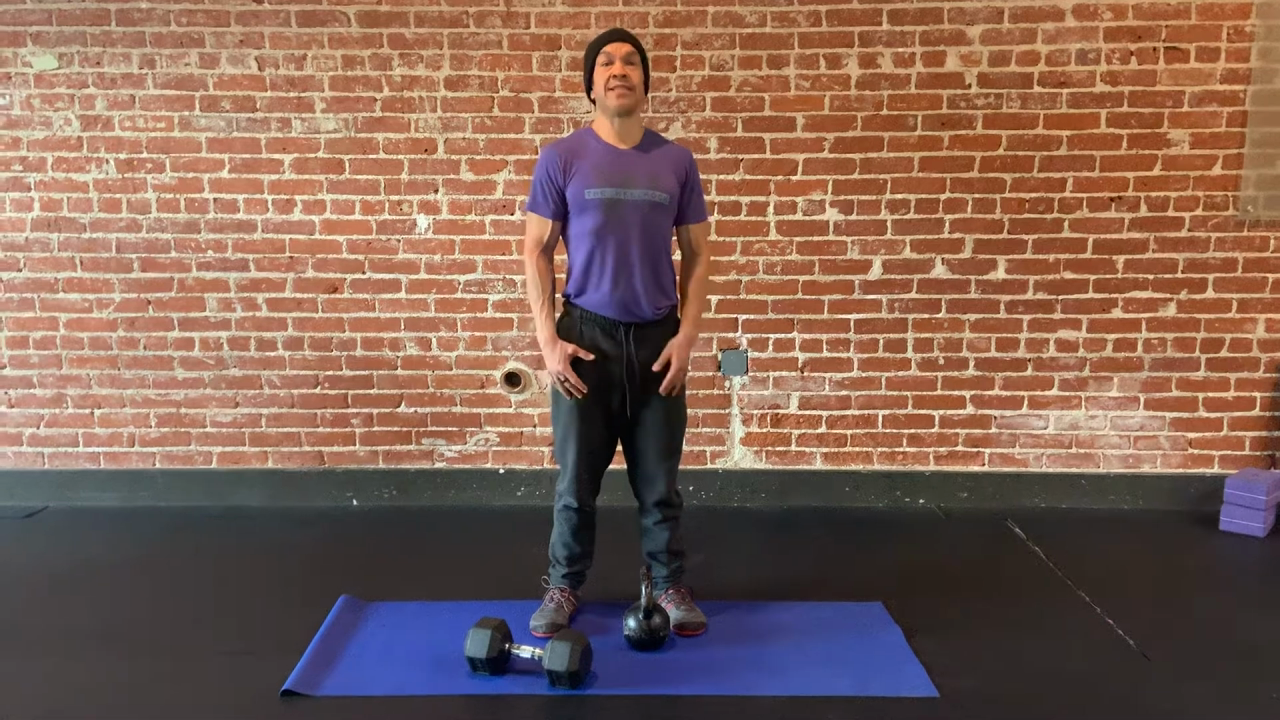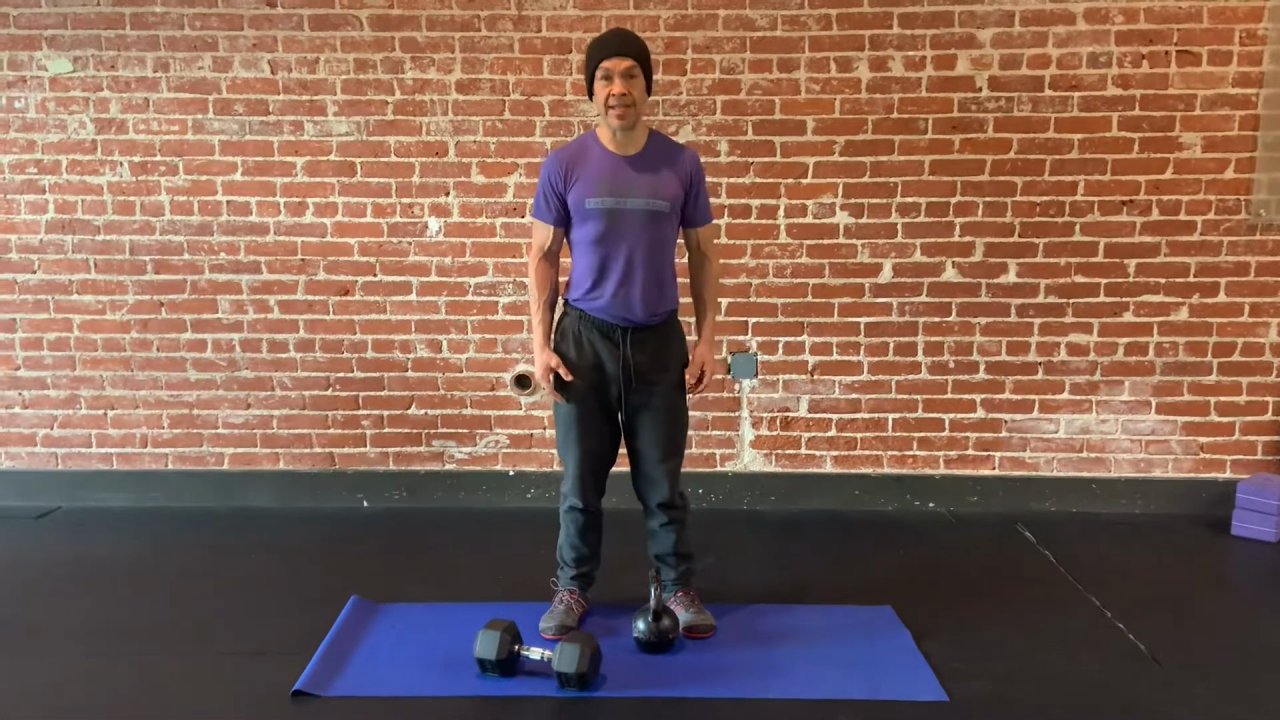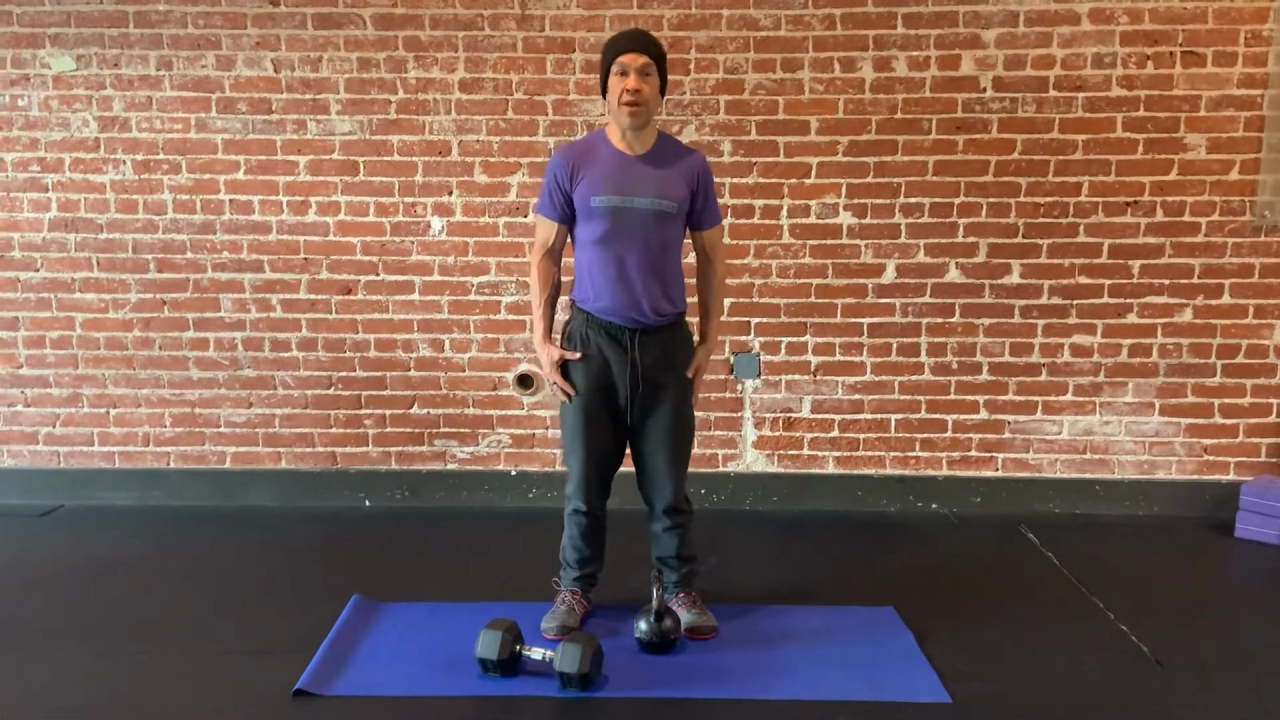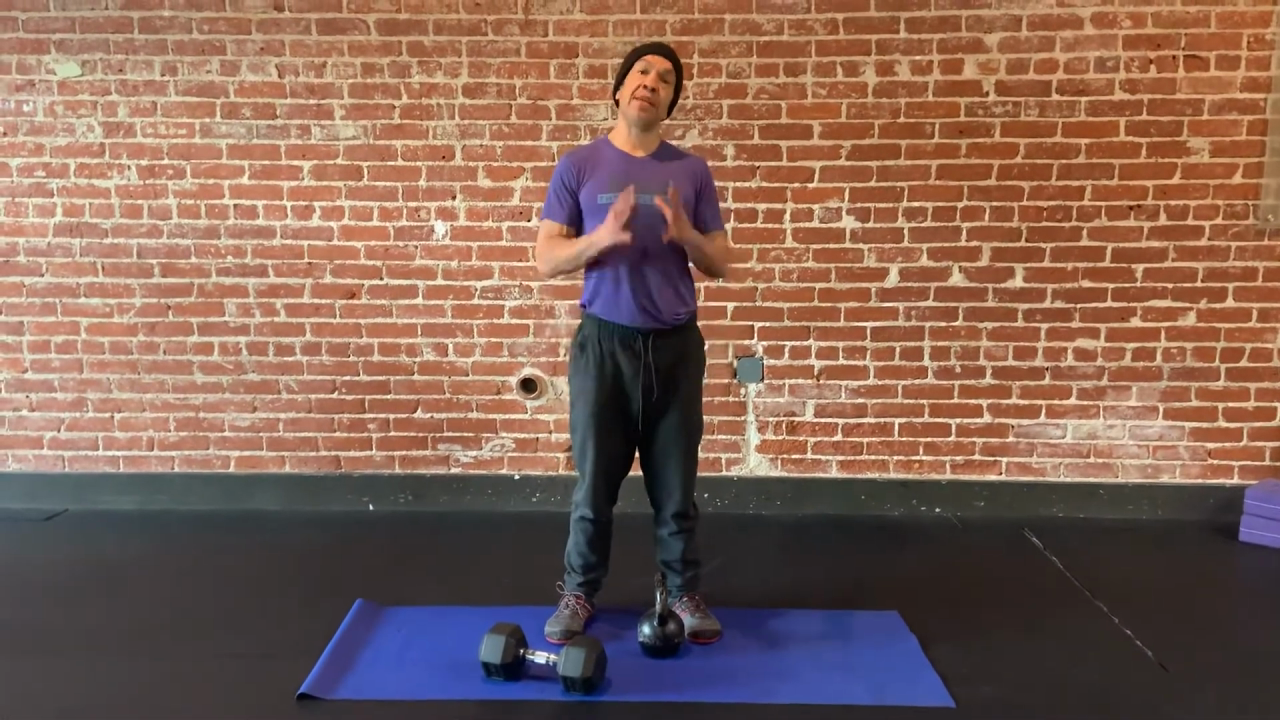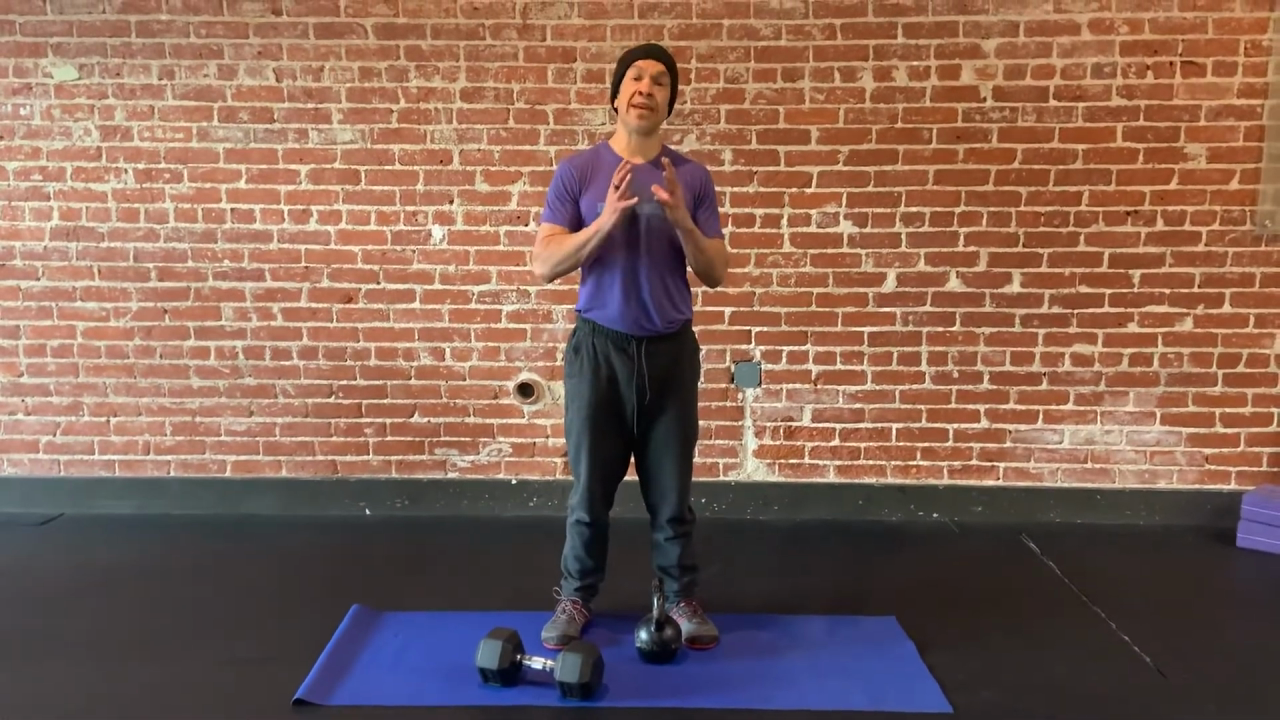
dt=1s
person 1, frame 1
left shoulder: (677, 160)
right shoulder: (562, 157)
left elbow: (696, 252)
right elbow: (537, 251)
left wrist: (686, 334)
right wrist: (548, 338)
left hip: (656, 339)
right hip: (587, 336)
left knee: (659, 478)
right knee: (577, 476)
left ankle: (669, 584)
right ankle: (564, 586)
person 1, frame 2
left shoulder: (682, 163)
right shoulder: (565, 164)
left elbow: (701, 252)
right elbow: (543, 256)
left wrist: (706, 338)
right wrist: (541, 344)
left hip: (658, 340)
right hip: (585, 337)
left knee: (661, 479)
right knee: (581, 477)
left ankle: (677, 587)
right ankle: (573, 588)
person 1, frame 3
left shoulder: (690, 166)
right shoulder: (572, 161)
left elbow: (709, 256)
right elbow: (546, 252)
left wrist: (708, 341)
right wrist: (542, 339)
left hip: (665, 343)
right hip: (591, 339)
left knee: (667, 482)
right knee: (586, 480)
left ankle: (680, 589)
right ankle: (575, 589)
person 1, frame 4
left shoulder: (691, 170)
right shoulder: (577, 165)
left elbow: (719, 254)
right elbow: (545, 256)
left wrist: (689, 237)
right wrist: (601, 237)
left hip: (675, 344)
right hip: (603, 342)
left knee: (675, 483)
right knee: (595, 481)
left ankle: (685, 592)
right ankle: (579, 592)
person 1, frame 5
left shoulder: (692, 177)
right shoulder: (577, 171)
left elbow: (715, 272)
right elbow: (544, 264)
left wrist: (680, 220)
right wrist: (606, 220)
left hip: (670, 350)
right hip: (598, 347)
left knee: (671, 489)
right knee: (590, 486)
left ankle: (681, 597)
right ankle: (576, 597)
